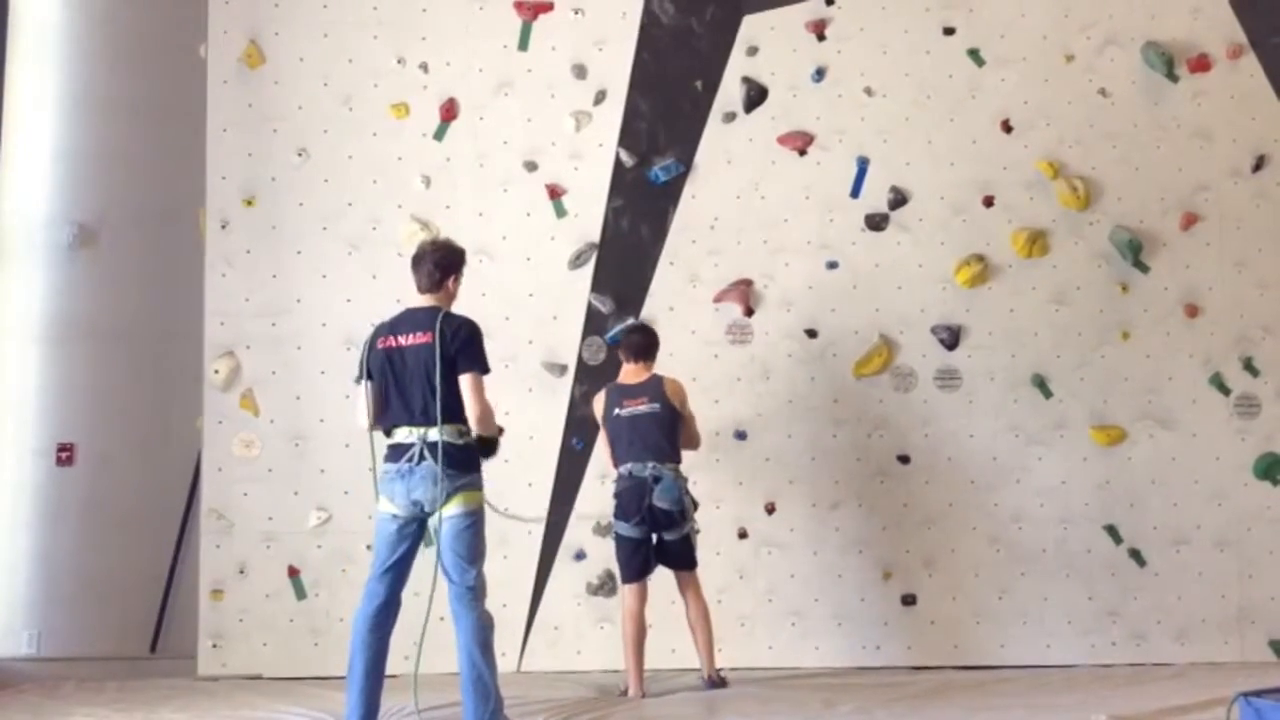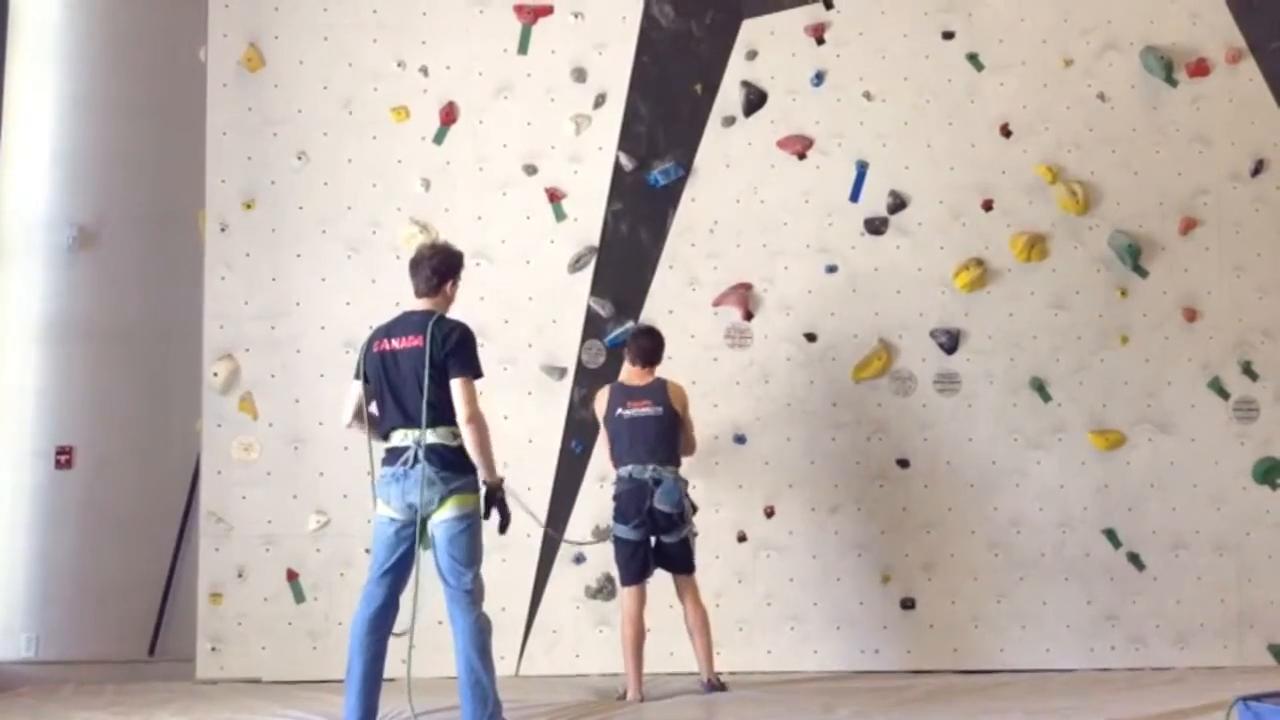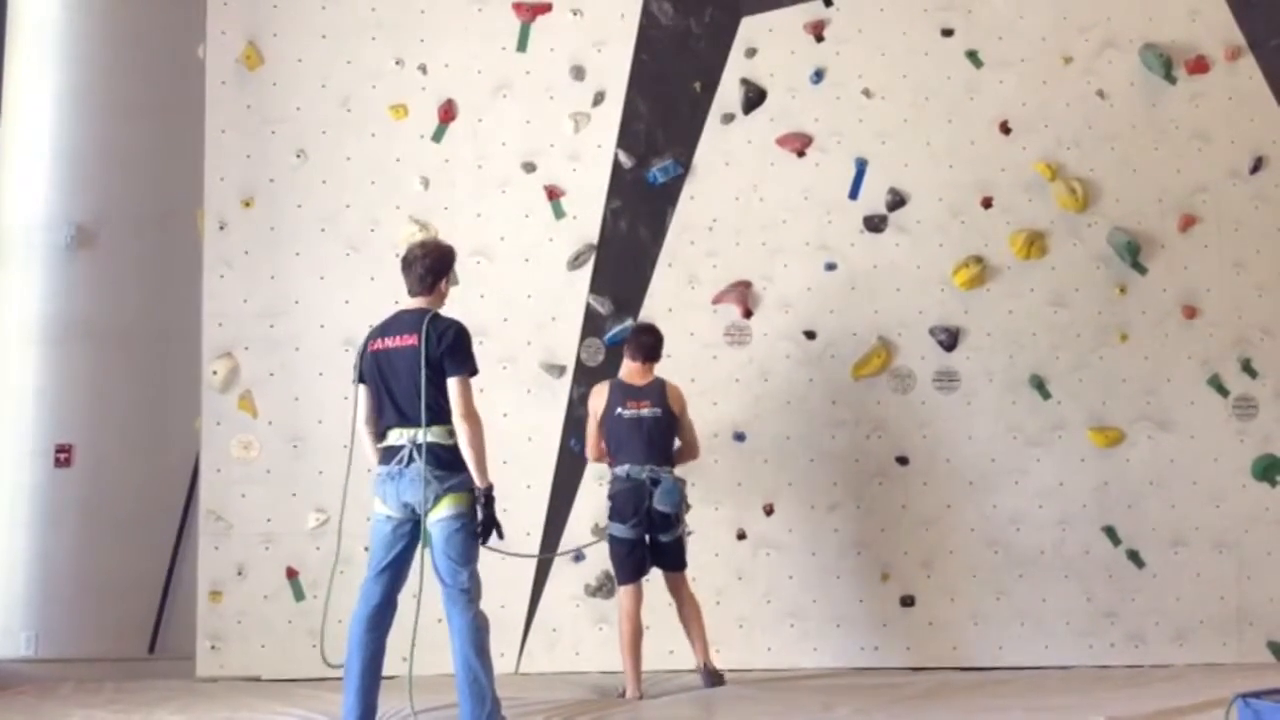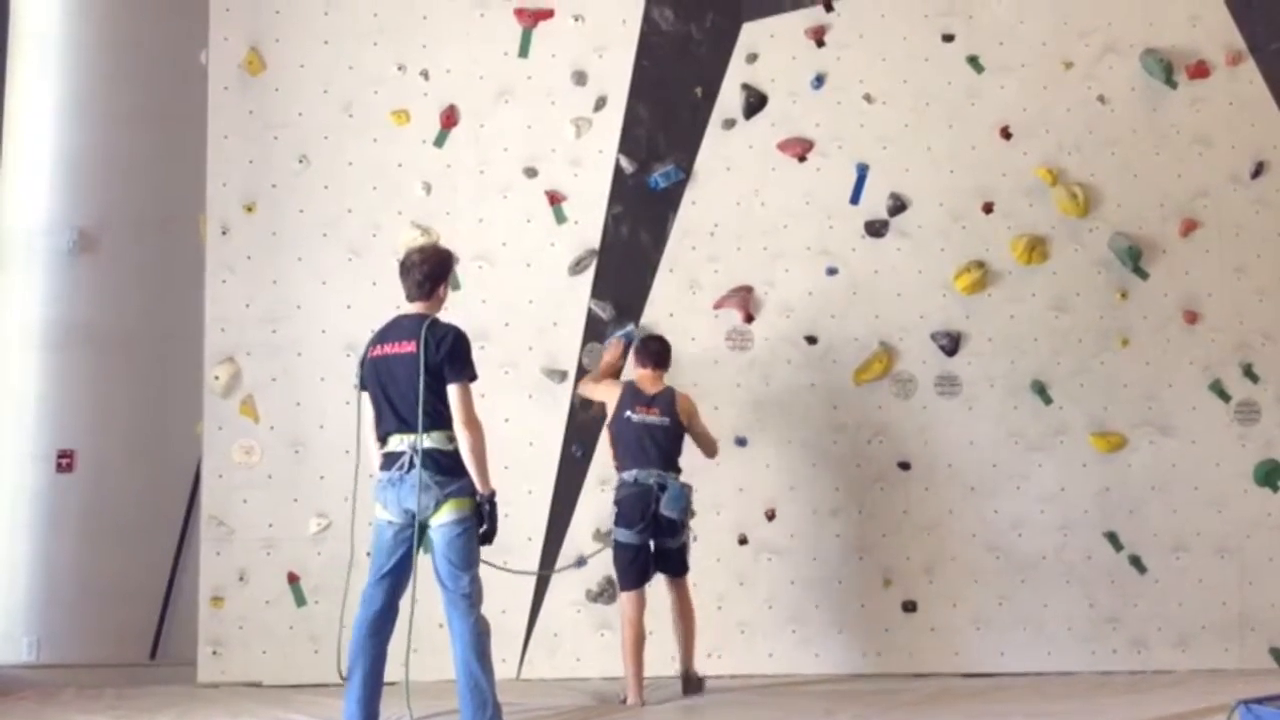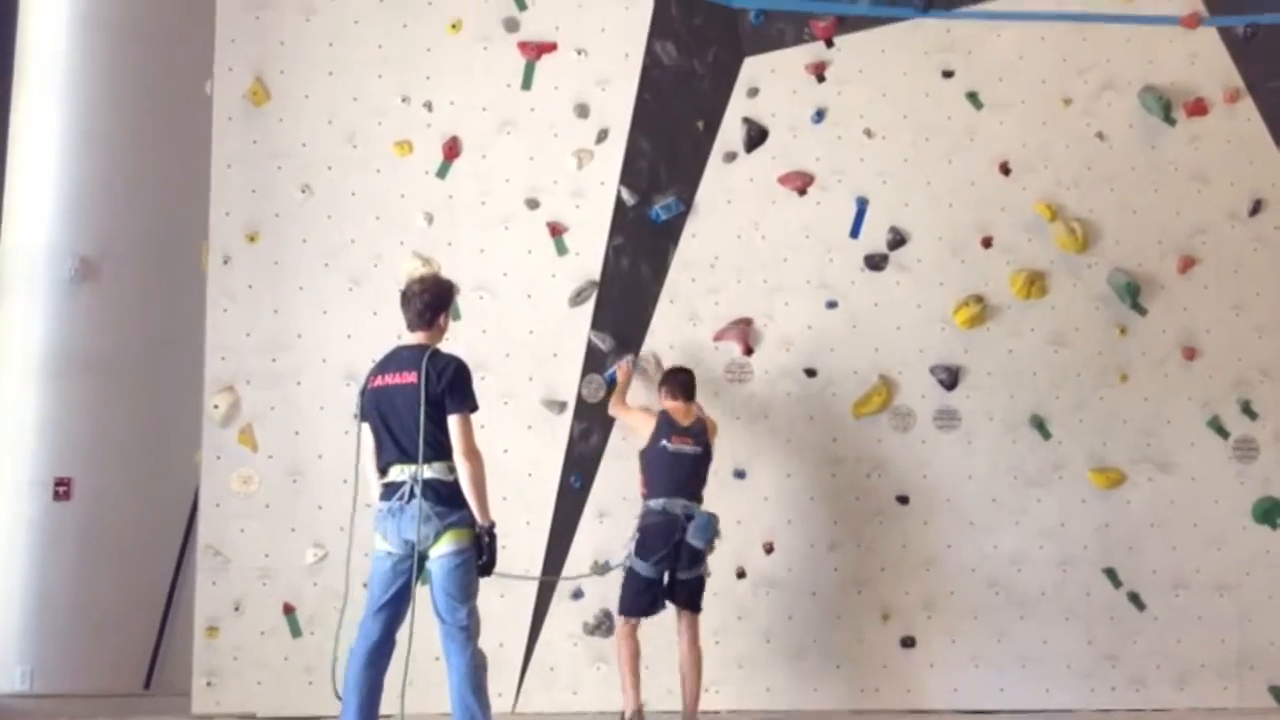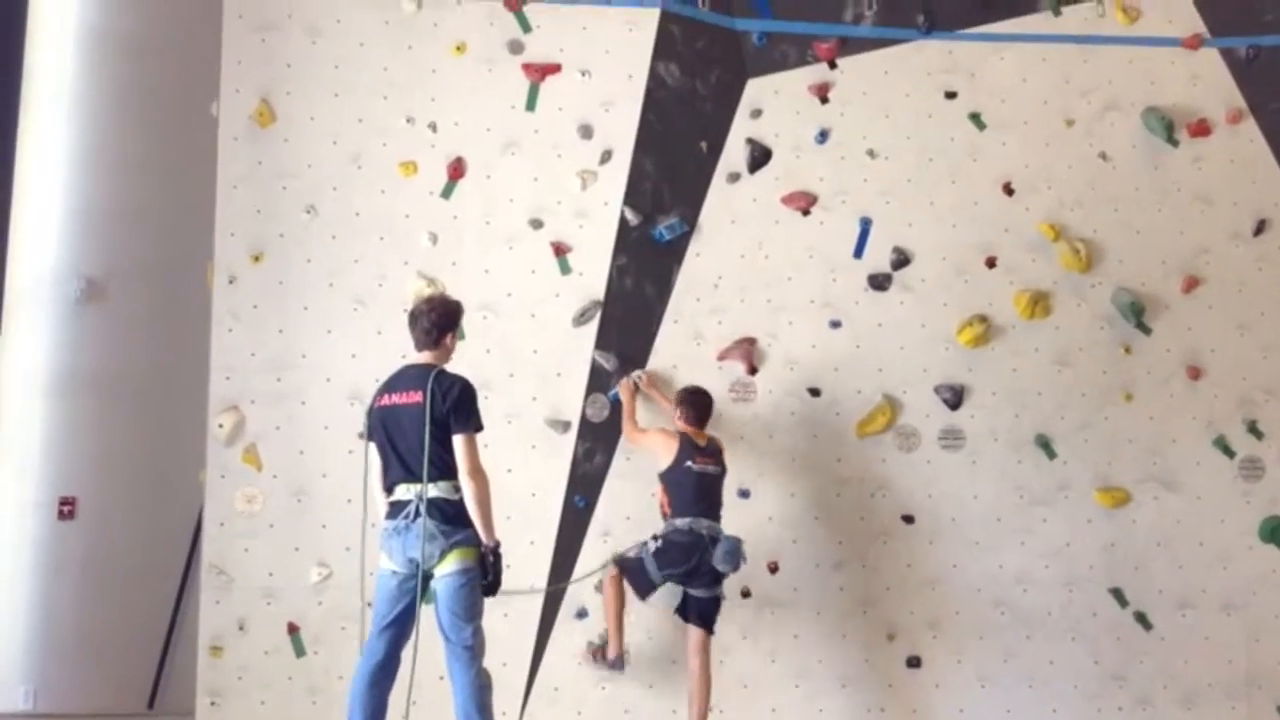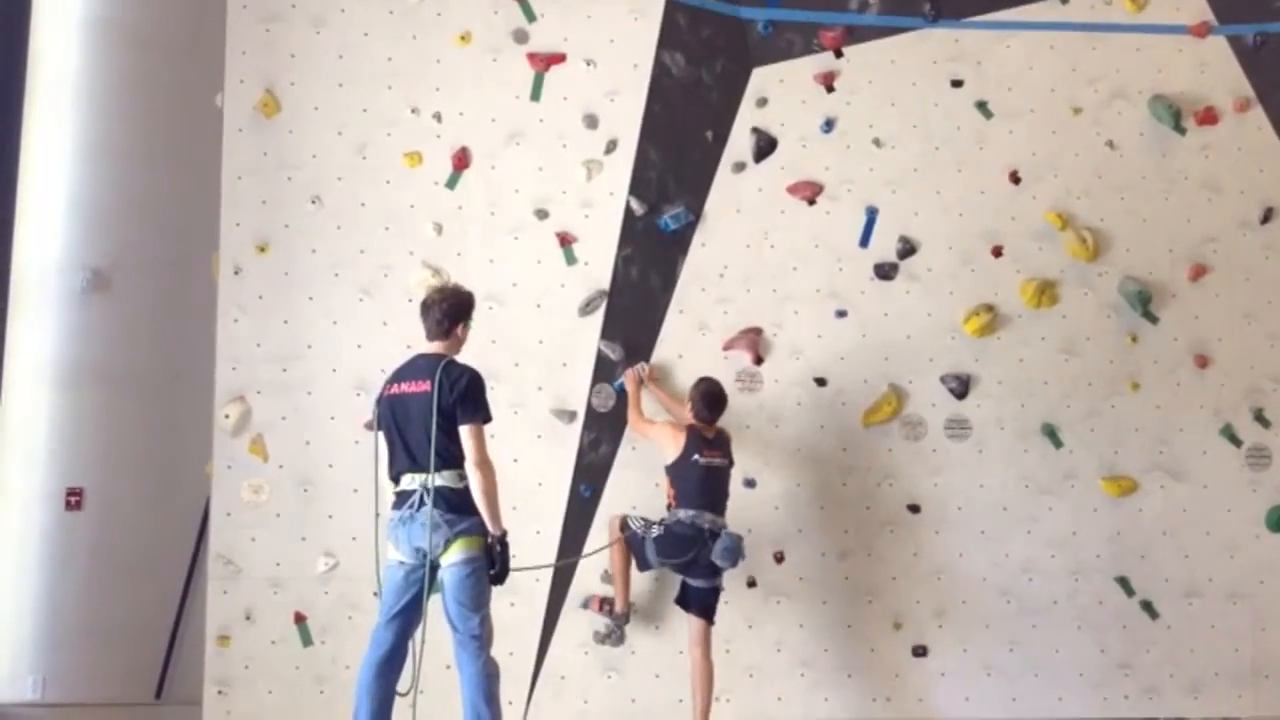
dt=0.4s
person 1, frame 1
left shoulder: (382, 335)
right shoulder: (460, 329)
left elbow: (369, 418)
right elbow: (477, 412)
right wrist: (490, 434)
left hip: (397, 471)
right hip: (450, 472)
left knee: (379, 594)
right knee: (466, 596)
person 1, frame 2
left shoulder: (379, 338)
right shoulder: (452, 334)
left elbow: (351, 415)
right elbow: (468, 417)
right wrist: (492, 481)
left hip: (393, 475)
right hip: (445, 474)
left knee: (377, 597)
right knee: (464, 599)
person 1, frame 3
left shoulder: (376, 338)
right shoulder: (448, 332)
left elbow: (366, 421)
right elbow: (463, 416)
right wrist: (483, 486)
left hip: (391, 475)
right hip: (442, 474)
left knee: (375, 595)
right knee: (460, 597)
person 1, frame 4
left shoulder: (377, 343)
right shoulder: (447, 338)
left elbow: (371, 427)
right elbow: (465, 423)
right wrist: (486, 491)
left hip: (392, 481)
right hip: (442, 479)
left knee: (377, 600)
right knee: (462, 602)
person 1, frame 5
left shoulder: (377, 373)
right shoulder: (448, 368)
left elbow: (371, 459)
right elbow: (465, 453)
right wrist: (485, 523)
left hip: (392, 510)
right hip: (442, 510)
left knee: (375, 631)
right knee: (459, 634)
person 1, frame 6
left shoulder: (384, 393)
right shoulder: (453, 388)
left elbow: (380, 475)
right elbow: (469, 473)
right wrist: (490, 544)
left hip: (397, 529)
right hip: (448, 529)
left knee: (380, 649)
right knee: (463, 652)
person 1, frame 7
left shoulder: (394, 381)
right shoulder: (462, 378)
right elbow: (476, 463)
right wrist: (497, 533)
left hip: (403, 516)
right hip: (453, 518)
left knee: (388, 637)
right knee: (472, 641)
person 2, frame 1
left shoulder: (603, 398)
right shoulder: (671, 388)
left elbow: (612, 458)
right elbow: (693, 442)
left hip: (630, 495)
right hip: (670, 492)
left knee: (633, 596)
right knee: (689, 584)
left ankle: (635, 686)
right ankle: (710, 672)
person 2, frame 2
left shoulder: (605, 396)
right shoulder: (673, 392)
left elbow: (612, 454)
right elbow: (689, 447)
left hip: (629, 496)
right hip: (669, 494)
left knee: (632, 597)
right knee: (687, 588)
left ankle: (633, 689)
right ankle: (708, 675)
person 2, frame 3
left shoulder: (602, 393)
right shoulder: (671, 393)
left elbow: (593, 453)
right elbow: (690, 448)
left hip: (625, 495)
right hip: (665, 494)
left knee: (629, 595)
right knee: (678, 583)
left ankle: (633, 687)
right ankle: (706, 665)
person 2, frame 4
left shoulder: (617, 392)
right shoulder: (681, 401)
left elbow: (584, 385)
right elbow: (710, 449)
left wrist: (608, 362)
left hip: (632, 500)
right hip: (671, 502)
left knee: (632, 603)
right knee: (679, 587)
left ankle: (634, 697)
right ankle: (688, 674)
person 2, frame 5
left shoulder: (649, 421)
right shoulder: (707, 428)
left elbow: (615, 408)
left wrist: (624, 379)
right wrist: (673, 379)
left hip: (656, 529)
left knee: (627, 624)
right knee: (688, 628)
person 2, frame 6
left shoulder: (668, 442)
right shoulder: (717, 448)
left elbow: (630, 433)
right elbow: (692, 426)
left wrist: (628, 398)
right wrist: (653, 391)
left hip: (678, 546)
right hip: (713, 554)
left knee: (614, 568)
right knee: (698, 651)
left ankle: (613, 651)
person 2, frame 7
left shoulder: (674, 435)
right shoulder: (724, 440)
left elbow: (635, 421)
right elbow: (692, 420)
left wrist: (633, 388)
right wrist: (653, 386)
left hip: (679, 537)
right hip: (712, 546)
left knee: (618, 523)
right knee: (700, 642)
left ankle: (619, 610)
